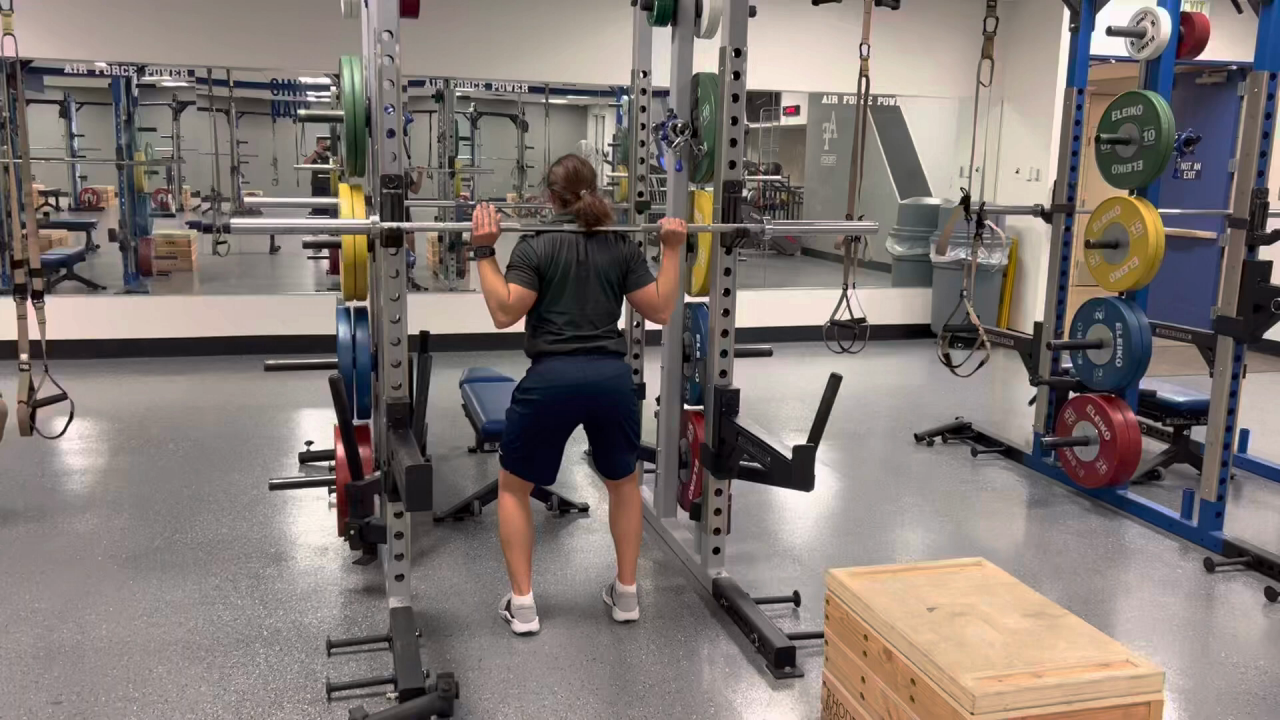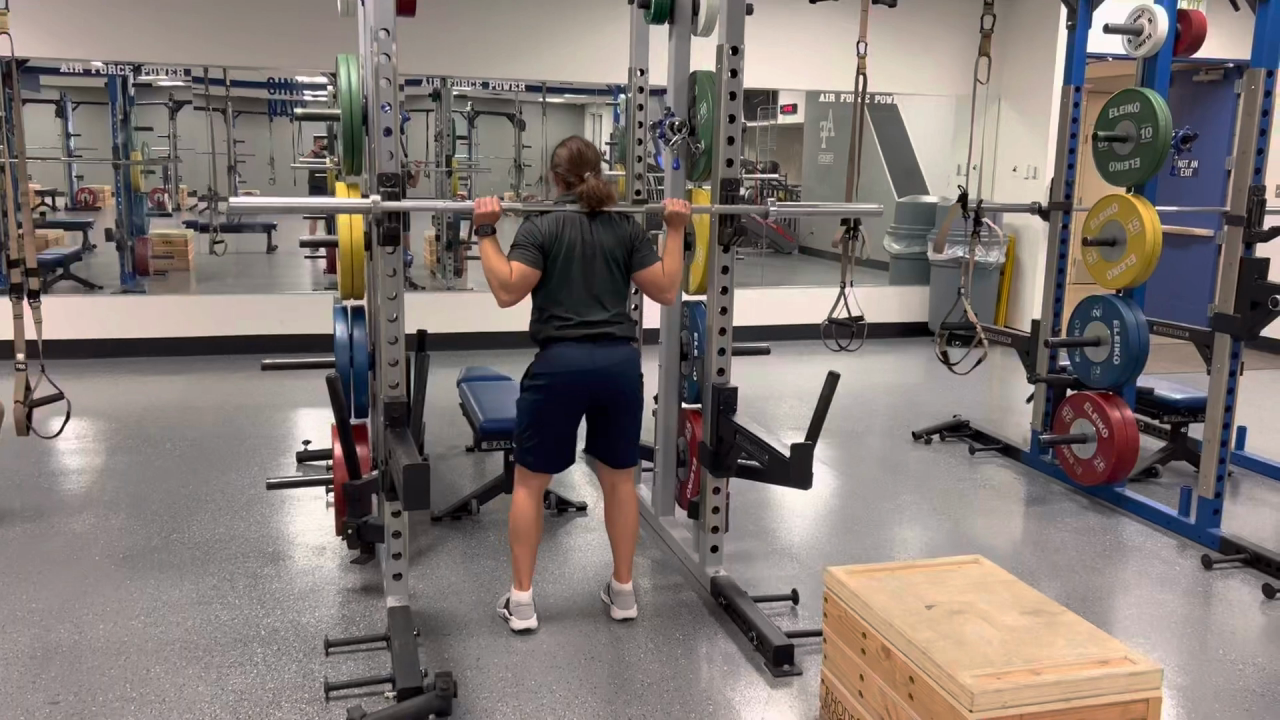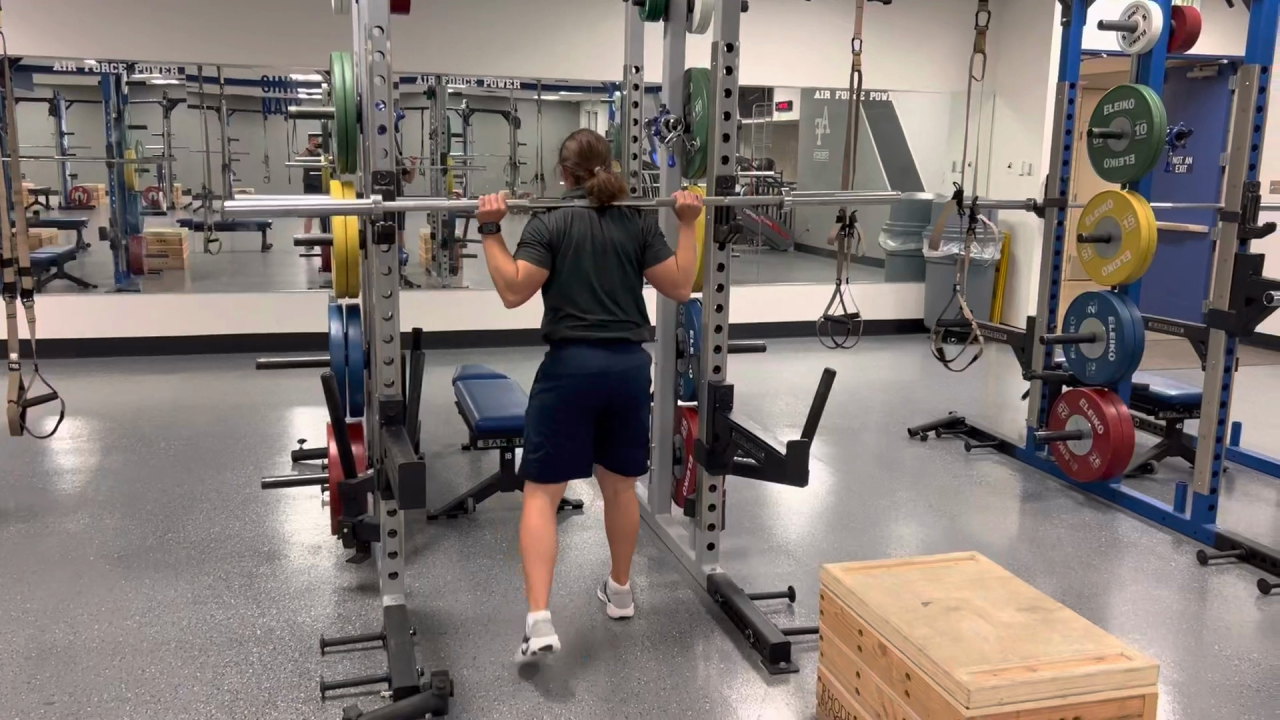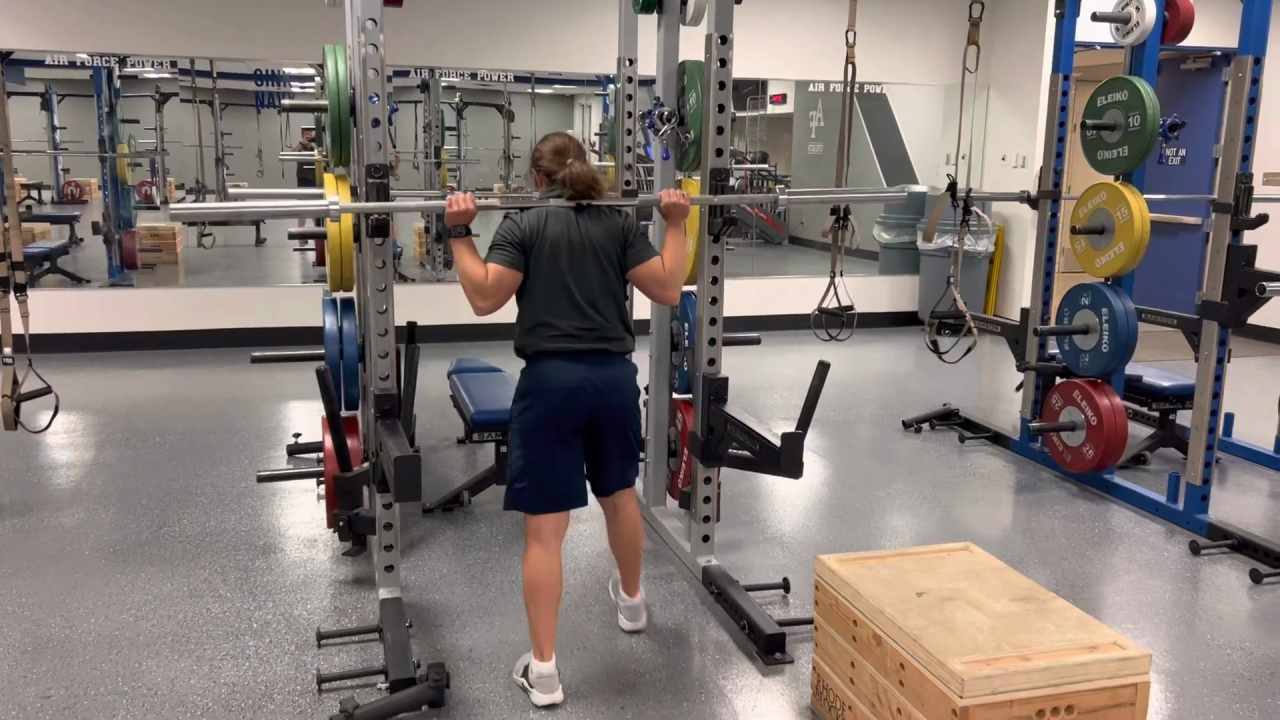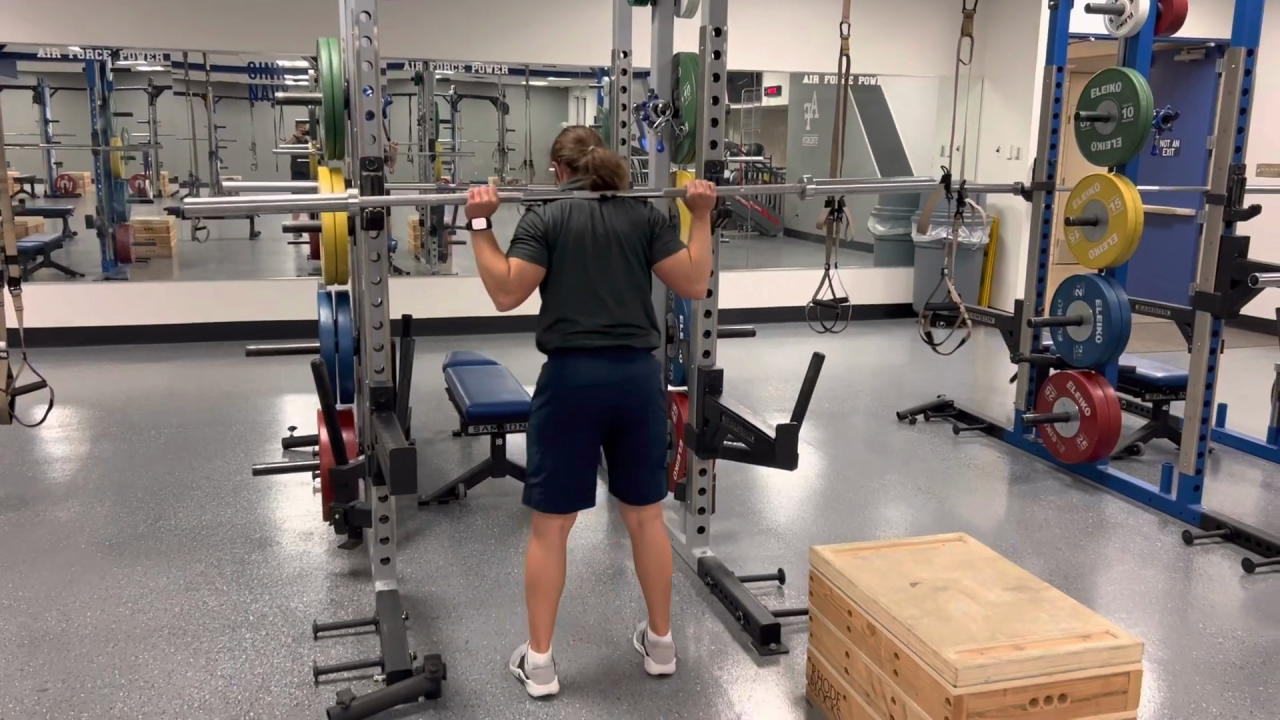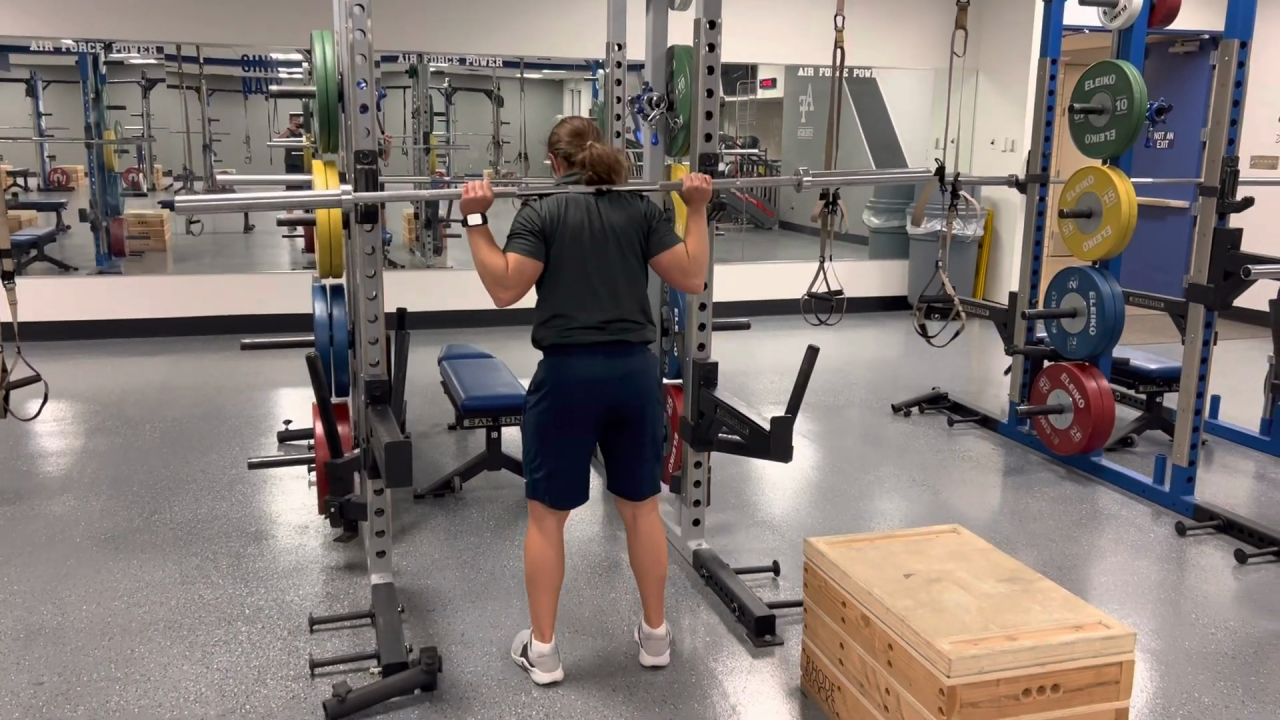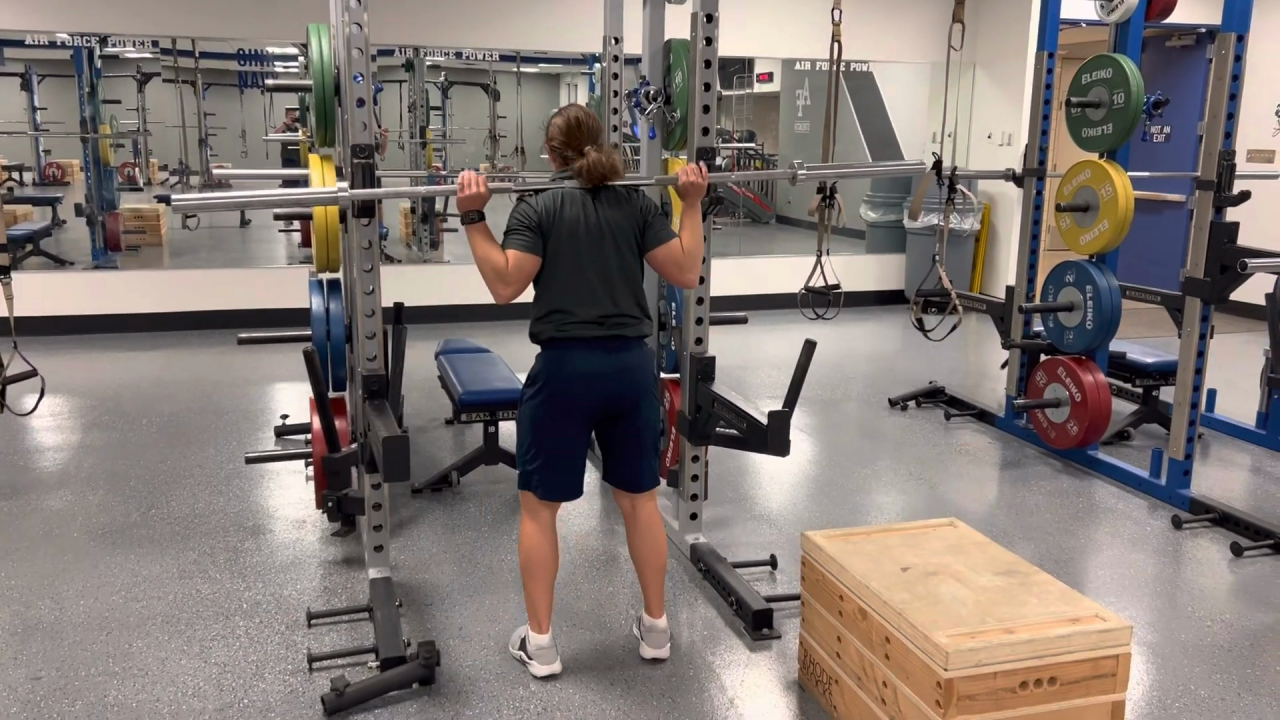
dt=0.4s
person 1, frame 1
left shoulder: (536, 246)
right shoulder: (622, 247)
left elbow: (504, 312)
right elbow: (661, 310)
left wrist: (484, 252)
right wrist: (673, 250)
left hip: (552, 380)
right hip: (612, 378)
left knee: (514, 488)
right knee: (624, 483)
left ankle: (522, 603)
right ankle: (626, 593)
person 1, frame 2
left shoulder: (540, 227)
right shoulder: (627, 227)
left elbow: (507, 290)
right elbow: (667, 290)
left wrist: (485, 231)
right wrist: (676, 231)
left hip: (559, 365)
right hip: (620, 363)
left knee: (531, 483)
right knee: (620, 481)
left ankle: (521, 600)
right ankle: (622, 590)
person 1, frame 3
left shoulder: (550, 223)
right shoulder: (638, 223)
left elbow: (513, 291)
right elbow: (680, 286)
left wrist: (490, 230)
right wrist: (688, 226)
left hip: (571, 367)
right hip: (629, 366)
left knee: (542, 492)
right knee: (621, 486)
left ankle: (539, 620)
right ankle: (619, 591)
person 1, frame 4
left shoulder: (522, 225)
right shoulder: (619, 223)
left elbow: (484, 297)
right elbow: (668, 290)
left wrist: (459, 232)
right wrist: (676, 225)
left hip: (551, 382)
right hip: (614, 378)
left knee: (544, 529)
right knee: (620, 495)
left ankle: (543, 669)
right ankle: (632, 600)
person 1, frame 5
left shoulder: (545, 217)
right shoulder: (646, 215)
left elbow: (506, 292)
right elbow: (694, 284)
left wrist: (480, 226)
right wrist: (701, 217)
left hip: (572, 378)
right hip: (638, 376)
left knee: (548, 522)
right knee: (645, 514)
left ankle: (539, 660)
right ankle: (660, 642)
person 1, frame 6
left shoulder: (541, 212)
right shoulder: (641, 209)
left elbow: (505, 288)
right elbow: (692, 278)
left wrist: (475, 220)
right wrist: (697, 210)
left hip: (568, 374)
right hip: (635, 371)
left knee: (547, 514)
right knee: (641, 507)
left ankle: (543, 649)
right ankle: (655, 634)
person 1, frame 7
left shoulder: (537, 207)
right shoulder: (636, 204)
left elbow: (505, 285)
right elbow: (686, 272)
left wrist: (472, 217)
right wrist: (692, 204)
left hip: (565, 369)
right hip: (631, 365)
left knee: (539, 504)
right knee: (640, 498)
left ankle: (540, 642)
right ankle: (656, 627)
